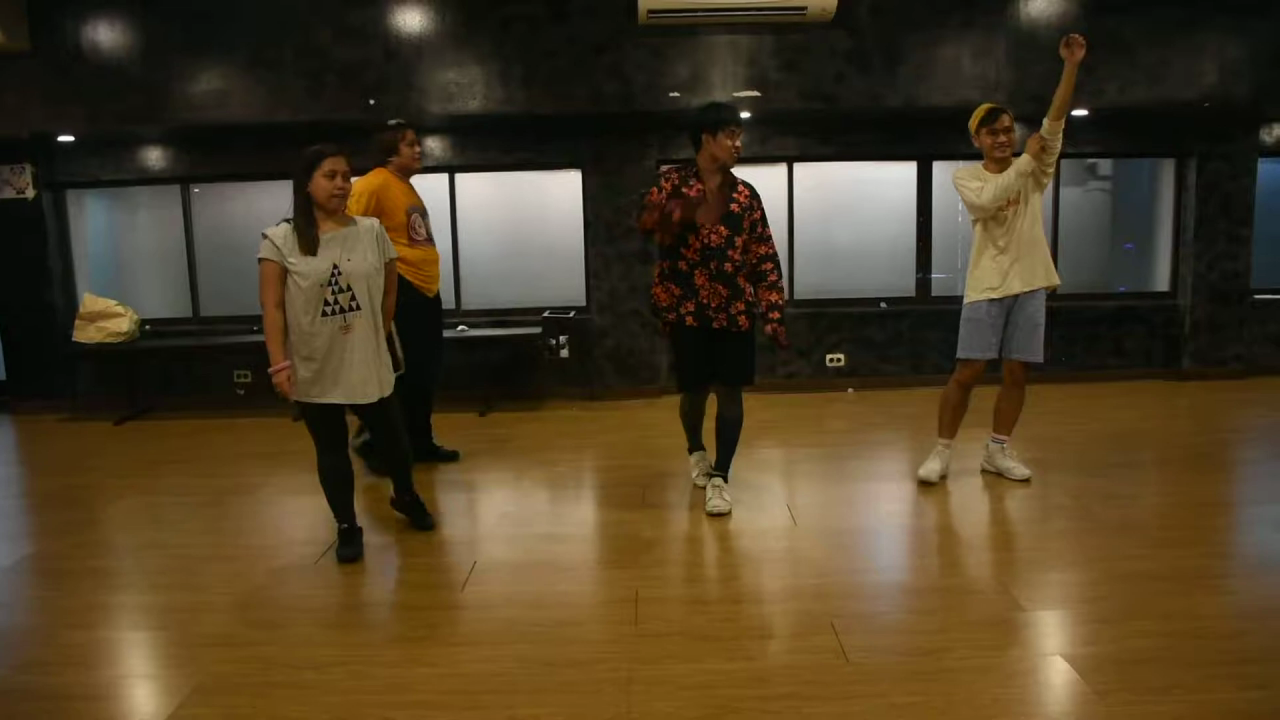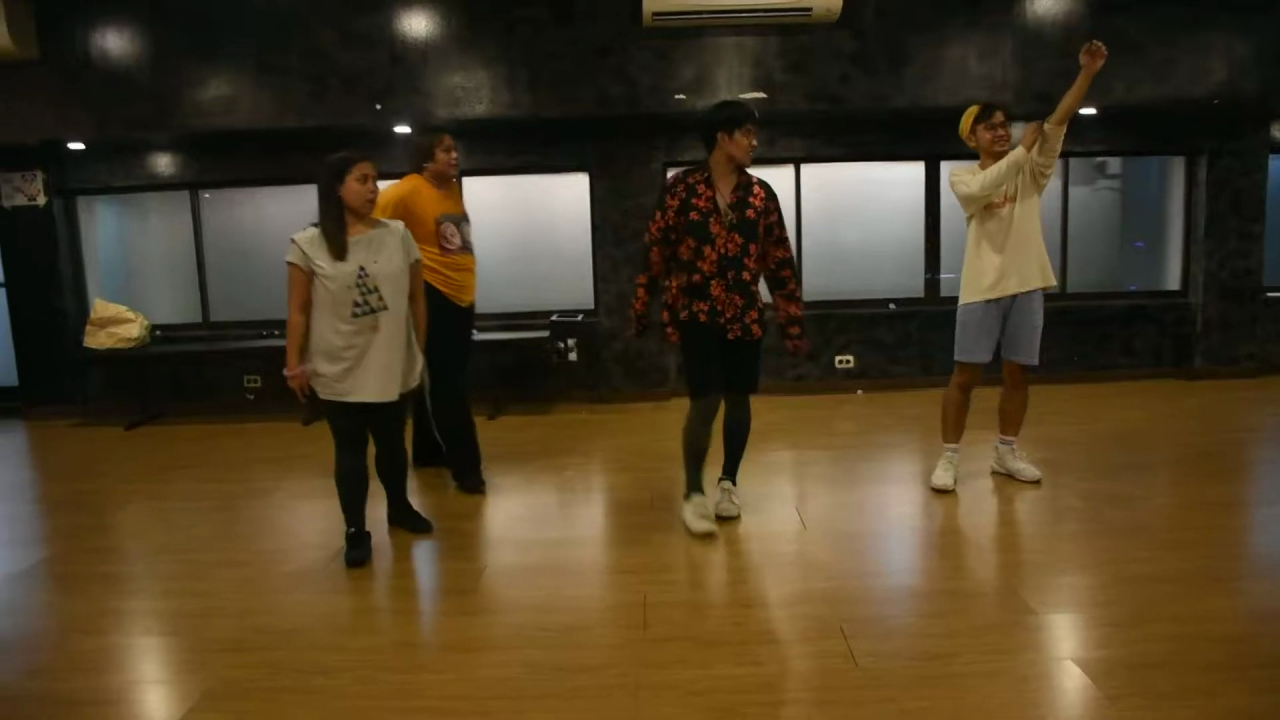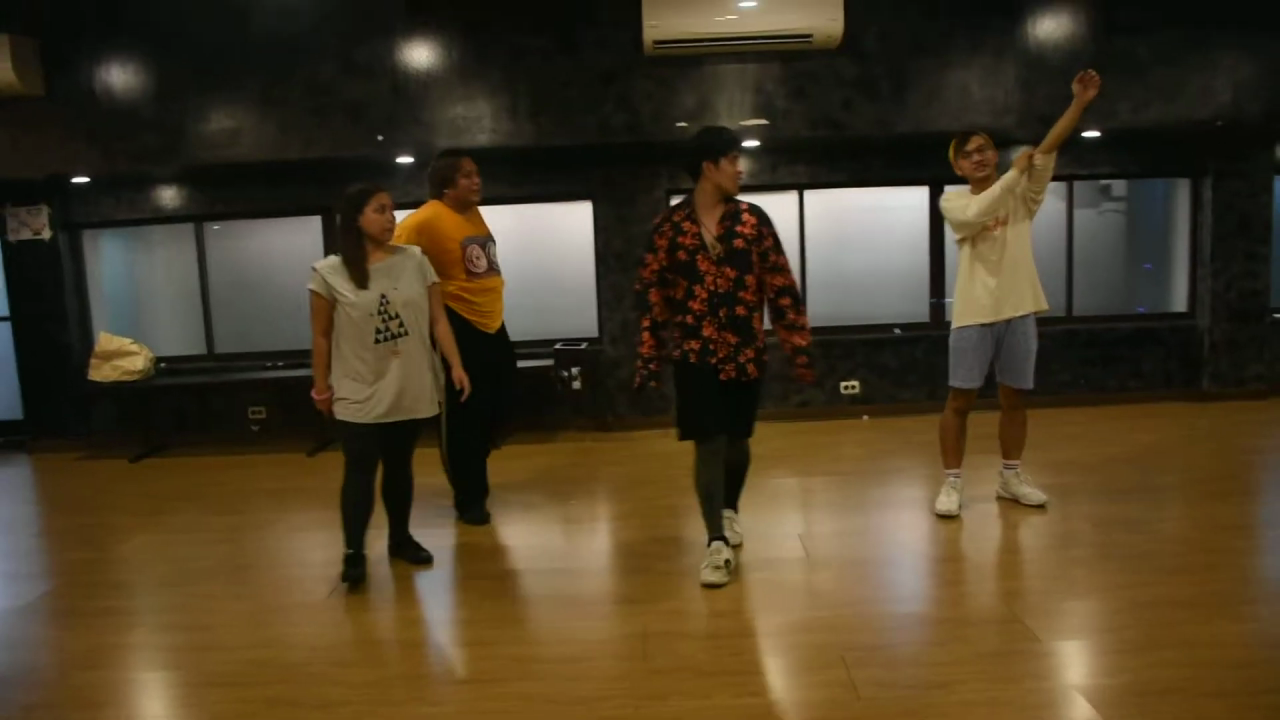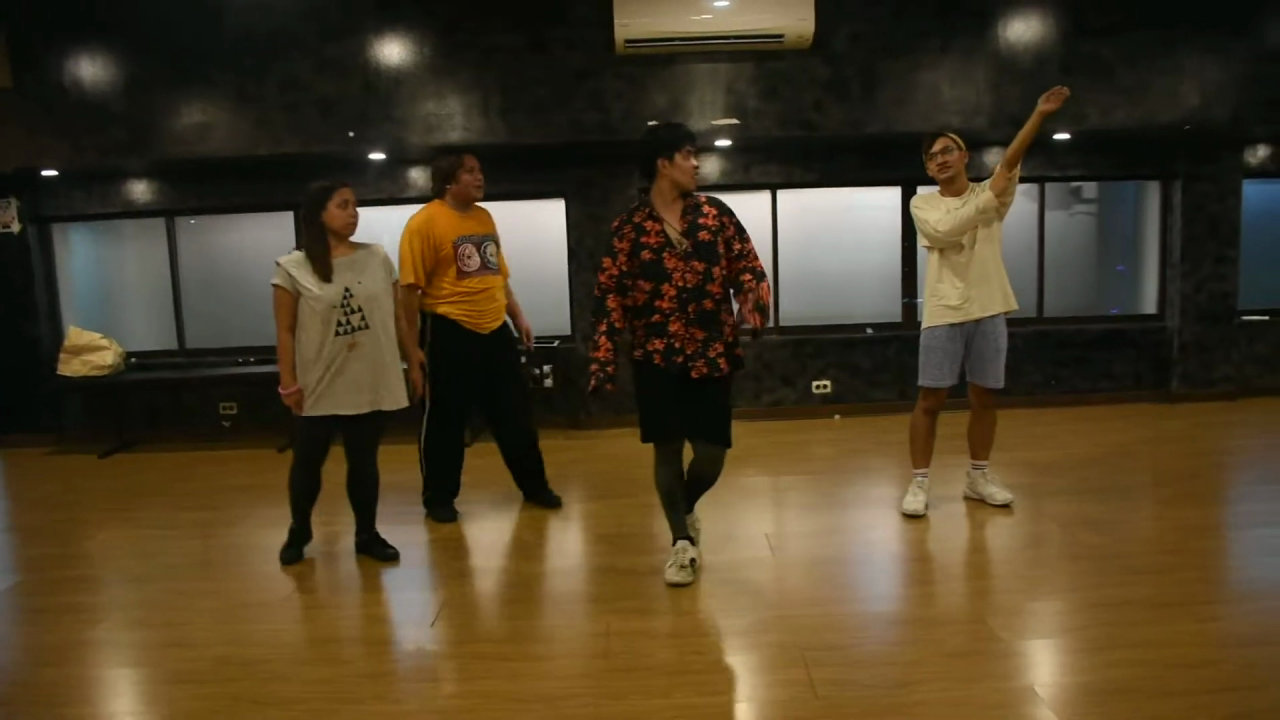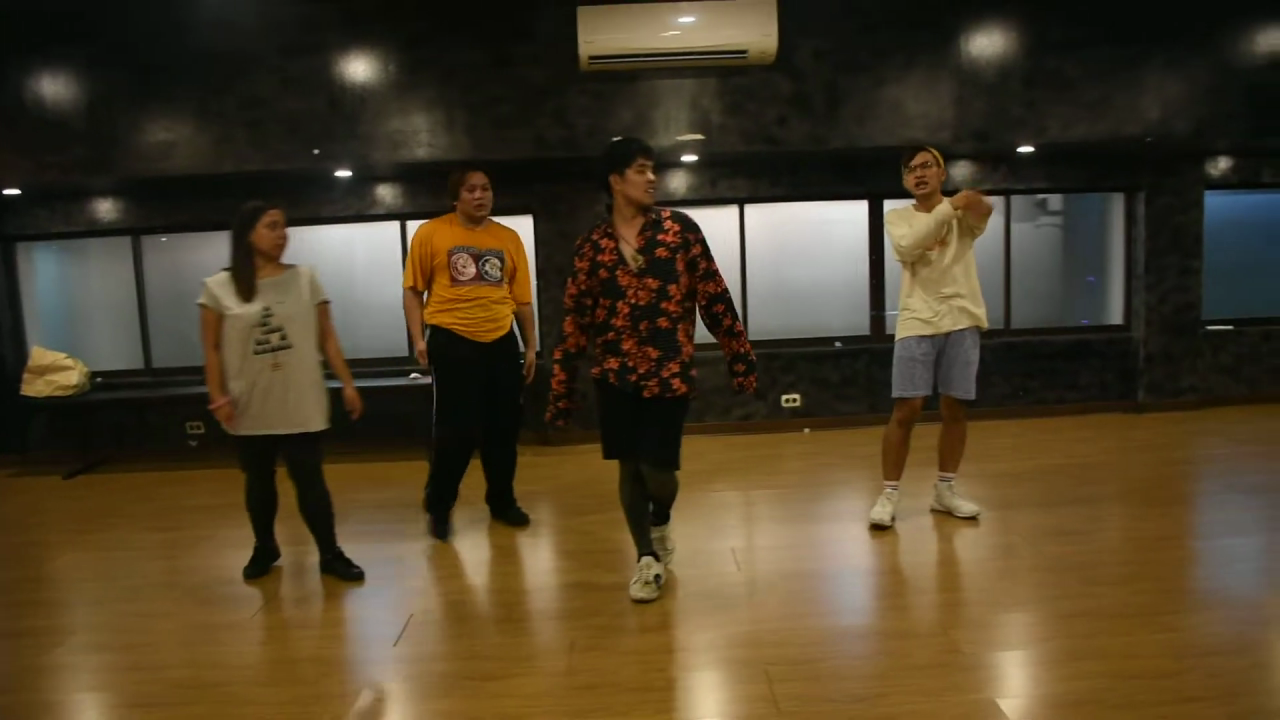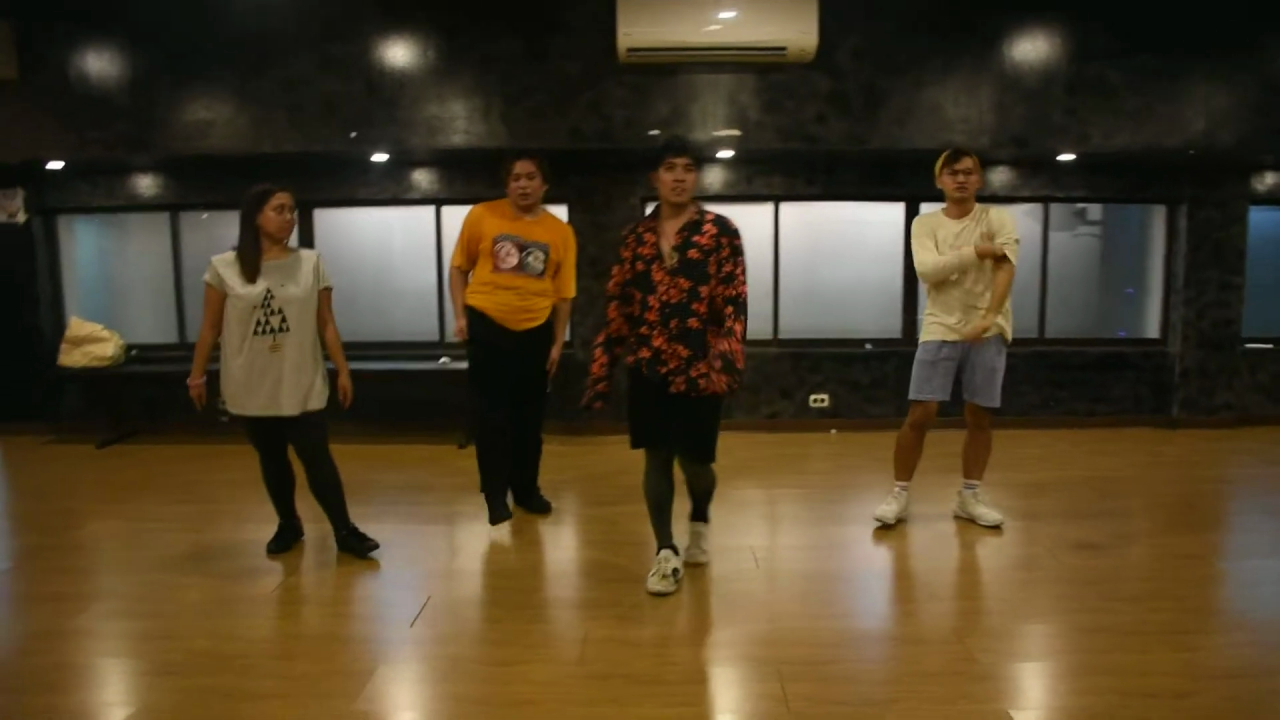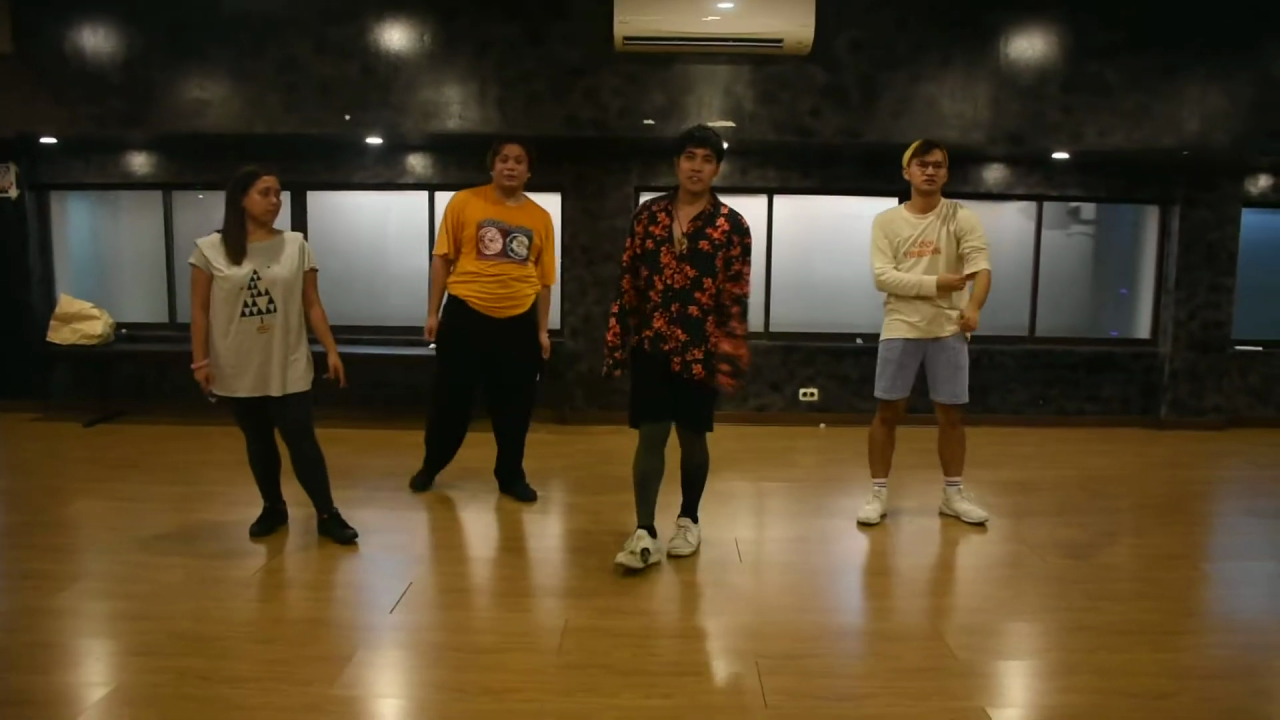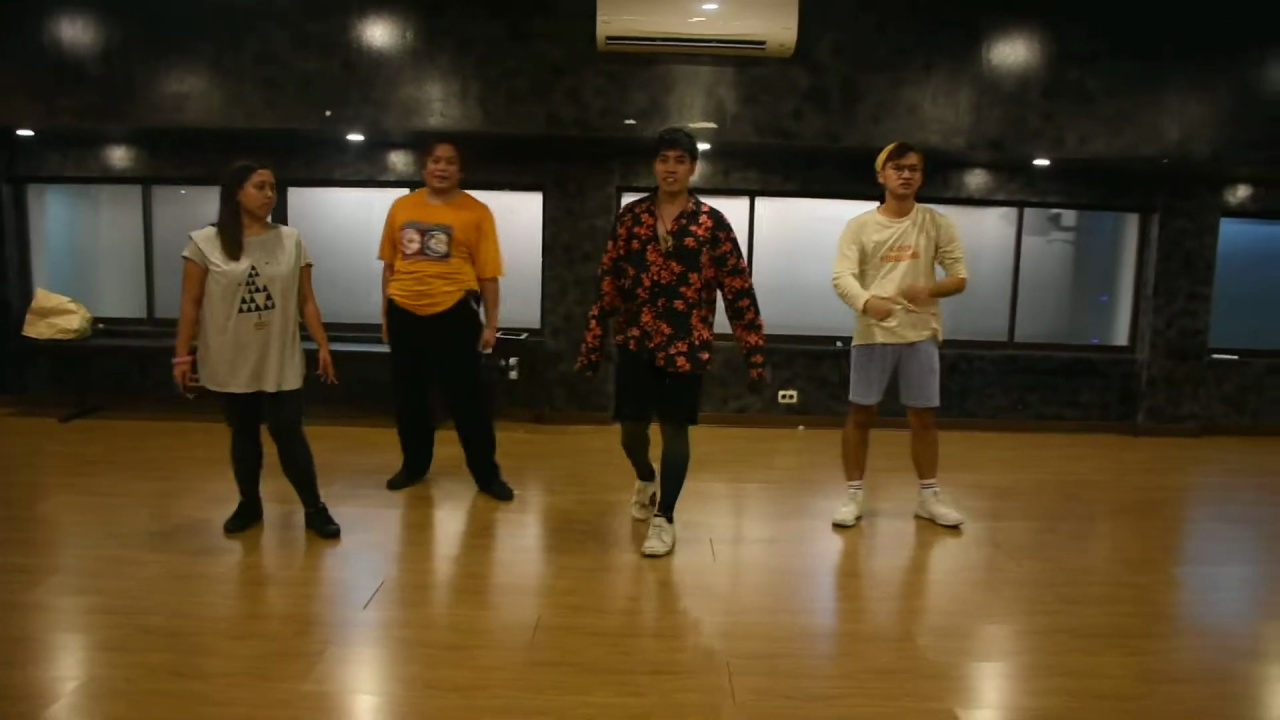
dt=0.4s
person 1, frame 1
left shoulder: (746, 194)
right shoulder: (673, 182)
left elbow: (764, 256)
right elbow: (648, 221)
left wrist: (773, 310)
right wrist: (693, 212)
left hip: (734, 310)
right hip: (686, 309)
left knee: (730, 392)
right knee: (694, 390)
left ankle: (719, 477)
right ankle: (696, 449)
person 1, frame 2
left shoulder: (761, 194)
right shoulder: (682, 187)
left elbow: (779, 260)
right elbow: (657, 250)
left wrist: (792, 319)
right wrist: (643, 306)
left hip: (745, 316)
right hip: (697, 314)
left knee: (738, 400)
right knee: (704, 402)
left ankle: (728, 482)
right ankle: (693, 494)
person 1, frame 3
left shoulder: (754, 220)
right shoulder: (669, 225)
left elbow: (781, 287)
right elbow: (653, 292)
left wrist: (798, 347)
right wrist: (649, 354)
left hip: (744, 353)
right hip: (694, 355)
left knee: (736, 441)
right knee: (708, 446)
left ankle: (730, 510)
right ankle: (717, 544)
person 1, frame 4
left shoulder: (716, 213)
right shoulder: (628, 227)
left elbow: (749, 267)
right elbow: (610, 296)
left wrist: (753, 302)
right wrist: (603, 358)
left hip: (711, 355)
right hip: (655, 358)
left knee: (711, 454)
right knee: (667, 449)
left ankle: (686, 505)
right ankle: (682, 542)
person 1, frame 5
left shoulder: (681, 228)
right shoulder: (591, 245)
left elbow: (713, 296)
right elbow: (575, 318)
left wrist: (740, 354)
right wrist: (561, 386)
left hip: (669, 372)
right hip: (614, 374)
left knee: (658, 469)
right knee: (630, 467)
left ankle: (660, 522)
right ankle: (647, 558)
person 1, frame 6
left shoulder: (720, 231)
right shoulder: (637, 236)
left elbow: (732, 301)
right elbow: (618, 306)
left wrist: (727, 359)
right wrist: (600, 371)
left hip: (699, 368)
right hip: (647, 366)
left knee: (695, 461)
right knee: (656, 457)
left ankle: (700, 520)
right ankle: (666, 552)
person 1, frame 7
left shoulder: (731, 225)
right shoulder: (648, 214)
left elbow: (736, 299)
right elbow: (629, 281)
left wrist: (731, 359)
right wrist: (616, 339)
left hip: (700, 350)
right hip: (650, 345)
left knee: (692, 435)
right knee: (650, 435)
left ankle: (688, 520)
right ankle: (644, 533)
person 1, frame 8
left shoulder: (712, 223)
right shoulder: (630, 216)
left elbow: (738, 288)
right elbow: (609, 280)
left wrist: (755, 349)
right wrist: (593, 340)
left hip: (685, 344)
right hip: (635, 340)
left knee: (674, 429)
right knee: (632, 426)
left ankle: (663, 517)
right ankle: (646, 479)
person 2, frame 1
left shoulder: (1035, 170)
right shoulder: (966, 176)
left elbow: (1055, 122)
right elbow: (987, 201)
left wrist: (1071, 65)
right wrist: (1024, 160)
left hip: (1030, 286)
right hip: (986, 289)
left knee: (1016, 373)
right knee: (967, 373)
left ankle: (997, 451)
right ankle: (942, 450)
person 2, frame 2
left shoulder: (1032, 171)
right shoulder: (962, 176)
left elbow: (1058, 124)
right elbow: (980, 189)
left wrist: (1087, 73)
right wrist: (1021, 149)
left hip: (1026, 286)
right hip: (981, 289)
left knee: (1017, 374)
right knee: (965, 375)
left ankle: (1006, 453)
right ankle: (949, 457)
person 2, frame 3
left shoulder: (1022, 195)
right shoulder: (953, 202)
left elbow: (1047, 150)
right elbow: (976, 214)
left wrist: (1079, 102)
right wrist: (1014, 172)
left hip: (1019, 311)
right hip: (973, 314)
left knee: (1014, 398)
right knee: (960, 399)
left ankle: (1011, 477)
right ankle: (952, 483)
person 2, frame 4
left shoulder: (991, 193)
right shoulder: (922, 204)
left elbow: (1012, 159)
right elbow: (946, 232)
left wrist: (1040, 114)
right wrist: (988, 196)
left hip: (989, 311)
right hip: (943, 313)
left knee: (984, 397)
right knee: (930, 399)
left ankle: (979, 477)
right ankle: (919, 483)
person 2, frame 5
left shoulder: (962, 214)
right shoulder: (896, 217)
left elbow: (982, 209)
right elbow: (908, 246)
left wrist: (974, 203)
right wrist: (948, 207)
left hip: (961, 323)
right hip: (917, 324)
left knee: (955, 410)
right knee: (905, 411)
left ankle: (945, 490)
right ankle: (889, 494)
person 2, frame 6
left shoulder: (996, 219)
right shoulder: (924, 224)
left elbow: (1005, 267)
right elbow: (927, 269)
left wrist: (989, 317)
right wrist: (975, 253)
left hip: (987, 332)
right hip: (940, 330)
left knee: (979, 417)
right knee: (920, 415)
left ankle: (970, 497)
right ankle: (900, 495)
person 2, frame 7
left shoulder: (962, 218)
right shoulder: (886, 221)
left elbow: (981, 269)
right elbow: (883, 278)
left wrist: (973, 308)
right wrist: (935, 283)
left hip: (948, 330)
right hip: (900, 329)
left knee: (951, 414)
right knee: (887, 412)
left ankle: (953, 494)
right ankle: (879, 494)
person 2, frame 8
left shoulder: (937, 224)
right shoulder: (859, 226)
left elbow: (960, 277)
right elbow: (841, 277)
left wrist: (928, 291)
right wrist: (867, 301)
left hip: (921, 334)
right hip: (873, 335)
left knee: (923, 417)
right knee: (860, 415)
left ankle: (928, 497)
right ankle: (853, 496)
person 3, frame 1
left shoulder: (372, 232)
right shoulder: (279, 240)
left elbow: (389, 293)
right elbow: (272, 307)
right wrist: (279, 363)
left hip: (369, 363)
right hip: (313, 369)
left knee: (392, 435)
right knee: (331, 449)
left ankle: (406, 496)
right ankle: (347, 528)
person 3, frame 2
left shoulder: (398, 235)
right shoulder: (308, 244)
left elbow: (416, 298)
right elbow: (298, 311)
left wrist: (418, 351)
right wrist: (295, 365)
left hip: (391, 365)
right hip: (339, 369)
left knee: (392, 442)
right knee: (350, 450)
left ankle: (399, 507)
right ankle: (356, 532)
person 3, frame 3
left shoulder: (414, 261)
right shoulder: (329, 273)
left elbow: (437, 318)
right elbow: (321, 335)
left wrist: (456, 366)
right wrist: (321, 388)
left hip: (410, 388)
right hip: (358, 394)
left knee: (400, 466)
right knee: (359, 471)
left ankle: (400, 538)
right ankle: (354, 554)
person 3, frame 4
left shoulder: (377, 258)
right shoulder: (292, 268)
left elbow: (397, 319)
right elbow: (285, 331)
left wrist: (414, 365)
right wrist: (288, 383)
left hip: (372, 383)
right hip: (319, 388)
left knee: (364, 461)
right knee: (308, 461)
left ankle: (367, 534)
right ankle: (299, 529)
person 3, frame 5
left shoulder: (304, 279)
right shoulder: (218, 288)
left elbow: (327, 338)
right elbow: (212, 349)
left wrist: (347, 383)
right wrist: (218, 398)
left hip: (300, 403)
right hip: (250, 407)
left knee: (309, 479)
right knee: (258, 480)
left ankle: (330, 553)
right ankle: (265, 547)
person 3, frame 6
left shoulder: (310, 263)
right shoulder: (224, 267)
left elbow: (326, 324)
right elbow: (211, 327)
left wrist: (343, 370)
right wrist: (197, 374)
left hip: (302, 384)
right hip: (251, 387)
left knee: (316, 457)
right knee: (271, 459)
left ankle: (344, 530)
right ankle: (288, 525)
person 3, frame 7
left shoulder: (296, 245)
right shoulder: (210, 249)
left elbow: (312, 305)
right elbow: (201, 310)
left wrist: (332, 351)
right wrist: (201, 360)
left hip: (288, 366)
right hip: (238, 369)
left knee: (301, 439)
right knee: (258, 440)
left ankle: (327, 515)
right ankle: (273, 508)
person 3, frame 8
left shoulder: (291, 240)
right shoulder: (205, 242)
left elbow: (306, 300)
right elbow: (191, 303)
left wrist: (323, 346)
right wrist: (182, 355)
left hip: (281, 362)
right hip: (231, 363)
left knee: (289, 434)
right knee: (243, 435)
left ankle: (314, 508)
right ankle: (249, 504)
person 4, frame 1
left shoulder: (406, 186)
right shoulder: (373, 186)
left hip: (425, 291)
right hip: (397, 291)
left knee: (424, 372)
right knee: (402, 371)
left ankle: (420, 444)
right ankle: (373, 442)
person 4, frame 2
left shoulder: (452, 189)
right shoulder: (405, 193)
left hip: (461, 299)
right hip: (431, 300)
left knee: (448, 382)
right knee: (445, 386)
left ankle: (428, 451)
right ankle: (465, 465)
person 4, frame 3
left shoulder: (473, 212)
right shoulder: (426, 220)
left hip: (493, 325)
right hip: (457, 328)
left knee: (499, 405)
right knee: (464, 415)
left ankle: (463, 468)
right ankle: (470, 497)
person 4, frame 4
left shoulder: (484, 217)
right shoulder: (425, 222)
right elbow: (409, 287)
left wrist: (518, 316)
left hip: (496, 330)
right hip: (451, 333)
left knee: (514, 412)
right knee: (446, 419)
left ankle: (534, 484)
right ankle: (438, 497)
person 4, frame 5
left shoulder: (509, 238)
right shoulder: (430, 233)
left elbow: (522, 298)
right elbow: (413, 290)
left wrist: (530, 346)
right wrist: (418, 338)
left hip: (501, 343)
right hip: (451, 342)
left knee: (503, 428)
right knee: (456, 429)
left ankle: (503, 501)
right ankle: (439, 507)
person 4, frame 6
left shoulder: (561, 231)
right shoulder: (481, 216)
left elbow: (563, 294)
right elbow: (459, 268)
left wrist: (558, 342)
right wrist: (461, 315)
left hip: (535, 332)
right hip: (487, 326)
left knee: (529, 416)
right knee: (491, 412)
left ankle: (526, 489)
right ankle: (496, 493)
person 4, frame 7
left shoulder: (541, 218)
right shoulder: (464, 202)
left elbow: (543, 279)
right elbow: (442, 259)
left wrist: (542, 329)
right wrist: (433, 312)
left hip: (517, 321)
right hip: (465, 314)
left knee: (514, 404)
right knee: (451, 397)
left ankle: (511, 476)
right ankle: (431, 464)
person 4, frame 8
left shoulder: (476, 212)
right shoulder: (401, 207)
left elbow: (488, 273)
right elbow: (390, 266)
left wrist: (490, 323)
right wrist: (385, 313)
left hip: (455, 315)
right hip: (406, 316)
left knee: (468, 397)
right knee: (410, 396)
left ankle: (486, 473)
right ankle: (413, 465)
